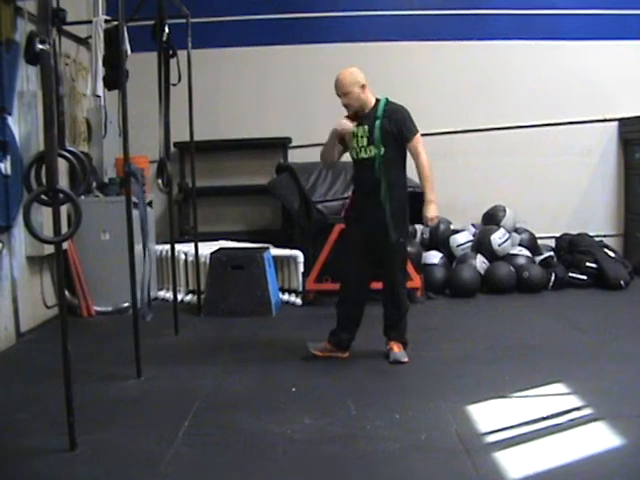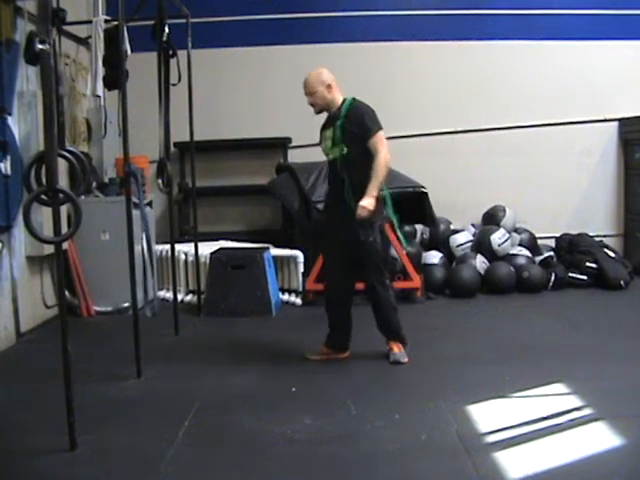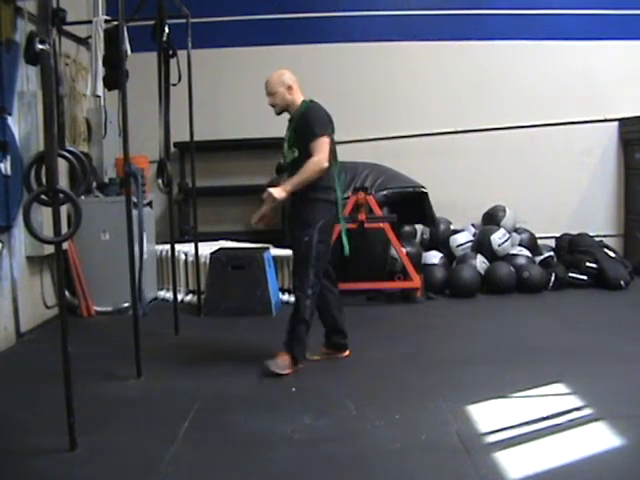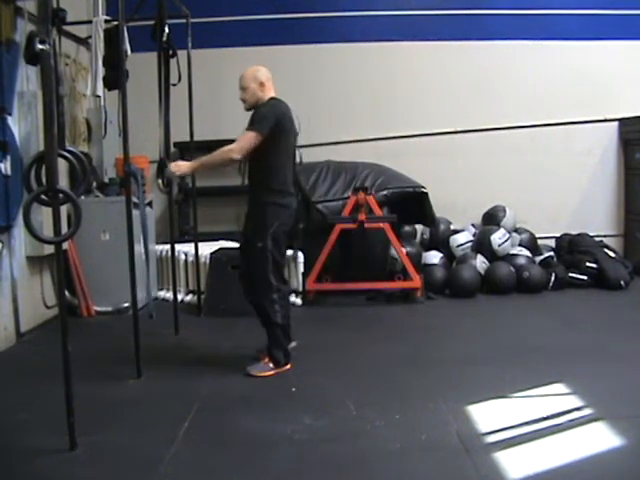
dt=0.5s
person 1, frame 1
left shoulder: (394, 114)
right shoulder: (349, 123)
left elbow: (420, 156)
right elbow: (326, 161)
left wrist: (430, 200)
right wrist: (336, 137)
left hip: (391, 210)
right hip: (359, 209)
left knee: (394, 277)
right knee: (352, 277)
left ankle: (396, 341)
right ankle: (340, 341)
person 1, frame 2
left shoulder: (359, 113)
right shoulder: (327, 126)
left elbow: (382, 154)
left wrist: (371, 196)
left hip: (363, 210)
right hip: (336, 211)
left knee: (376, 276)
right knee: (335, 280)
left ankle: (395, 340)
right ankle: (337, 343)
person 1, frame 3
left shoulder: (313, 114)
right shoulder: (296, 121)
left elbow: (321, 161)
left wrist: (284, 189)
right wrist: (270, 205)
left hip: (318, 207)
right hip: (304, 207)
left knee: (306, 279)
right knee: (320, 276)
left ankle: (292, 353)
right ankle: (337, 343)
person 1, frame 4
left shoulder: (270, 112)
right shoulder: (277, 113)
left elbow: (235, 152)
left wrist: (191, 166)
left hip: (272, 209)
right hip: (269, 206)
left knee: (268, 280)
right knee: (251, 274)
left ankle: (279, 356)
right ankle: (280, 336)
